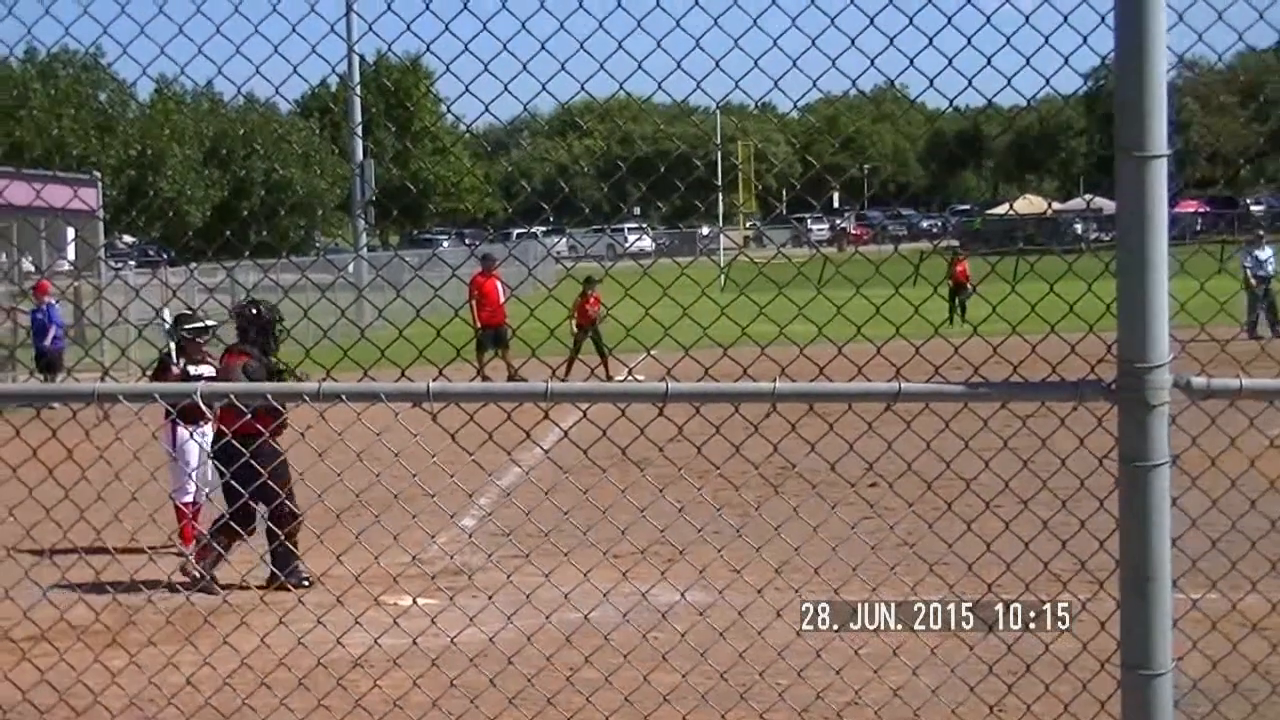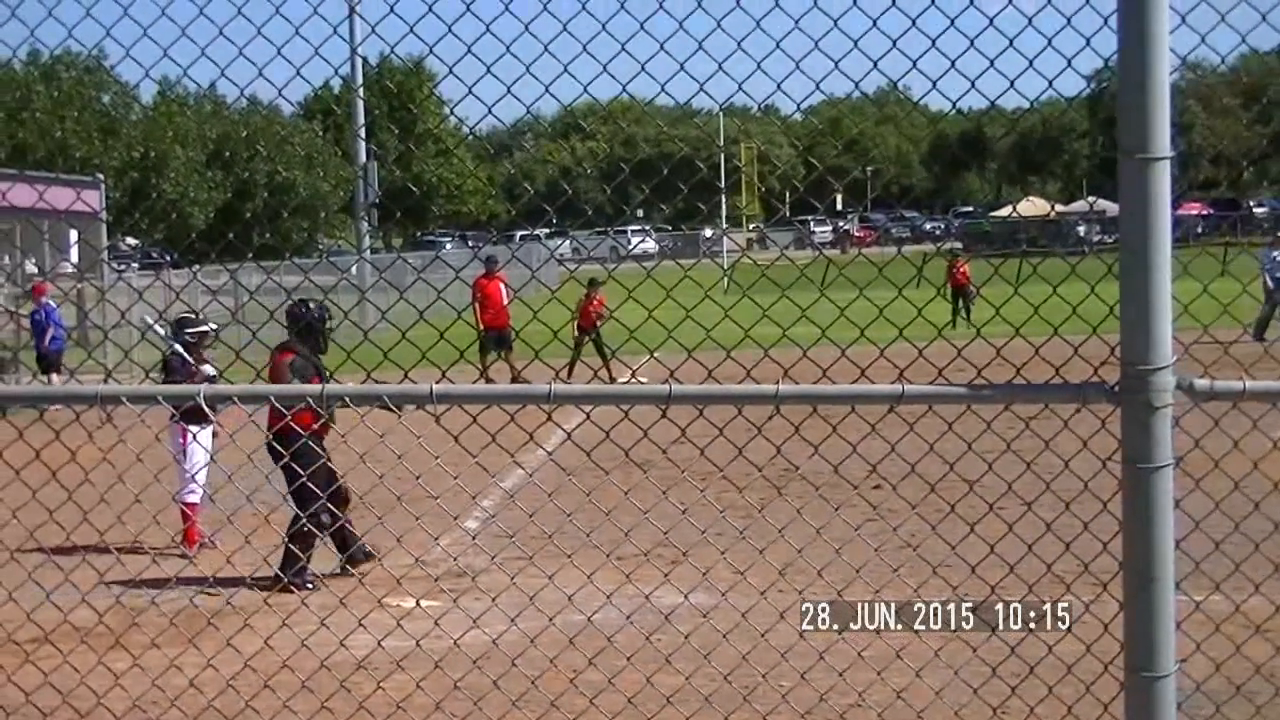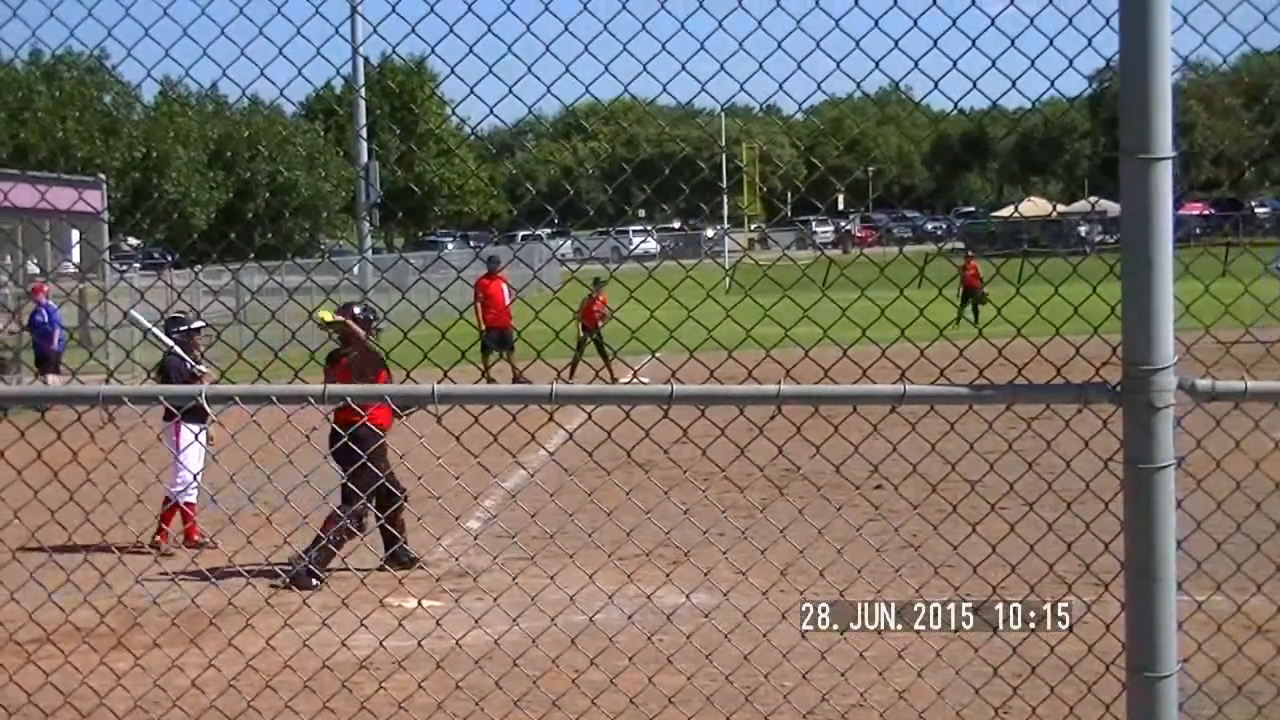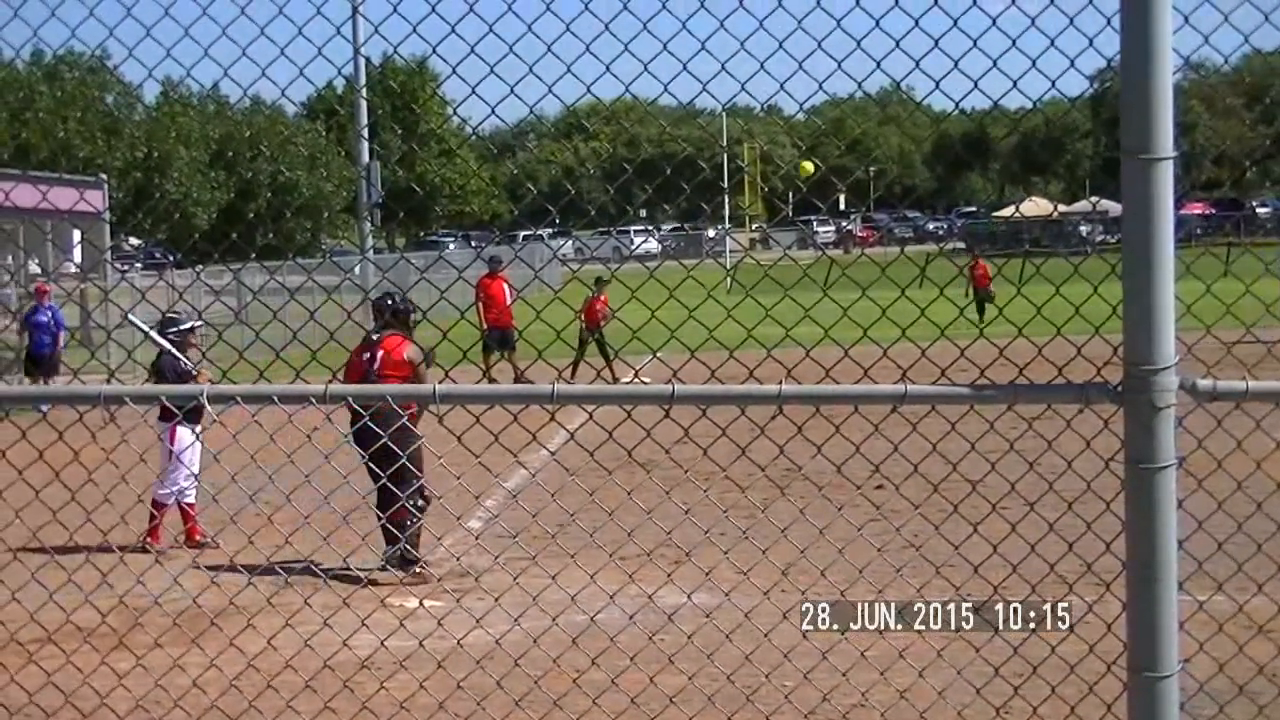
dt=0.4s
person 1, frame 1
left shoulder: (252, 358)
right shoulder: (241, 363)
right elbow: (238, 403)
left wrist: (279, 380)
left hip: (237, 444)
right hip: (251, 445)
left knee: (241, 511)
right knee: (284, 507)
left ankle: (204, 565)
right ankle: (286, 571)
person 1, frame 2
left shoulder: (307, 359)
right shoulder: (287, 360)
left hip: (308, 442)
right hip: (295, 442)
left knee: (334, 497)
right knee: (313, 508)
left ankle: (353, 552)
right ankle: (291, 574)
person 1, frame 3
left shoulder: (337, 363)
right shoulder: (362, 359)
right elbow: (369, 350)
right wrist: (346, 323)
left hip: (345, 435)
right hip: (365, 438)
left knee: (392, 494)
right knee: (353, 509)
left ankle: (397, 553)
right ankle: (309, 564)
person 1, frame 4
left shoulder: (360, 350)
right shoulder: (408, 349)
left hip: (363, 425)
right hip: (395, 423)
left knee: (387, 491)
right knee: (413, 492)
left ankle: (396, 553)
right ankle: (407, 553)
person 2, frame 1
left shoulder: (208, 359)
right shoulder: (171, 359)
left wrist: (216, 423)
right wrist: (169, 378)
left hip: (205, 426)
right hip: (181, 427)
left knee: (203, 482)
right knee: (184, 482)
left ankle: (193, 530)
right ankle: (186, 538)
person 2, frame 2
left shoulder: (201, 359)
right shoulder: (175, 361)
left wrist: (212, 422)
right wrist: (196, 379)
left hip: (204, 426)
right hip: (187, 427)
left knee: (199, 481)
right knee: (191, 481)
left ankle: (195, 532)
right ankle: (189, 540)
person 2, frame 3
left shoulder: (194, 359)
right shoulder: (172, 362)
left wrist: (207, 427)
right wrist: (200, 384)
left hip: (197, 426)
right hip: (180, 426)
left knee: (193, 482)
right knee: (181, 480)
left ankle: (192, 534)
right ankle: (160, 535)
person 2, frame 4
left shoulder: (184, 360)
right shoulder: (166, 361)
right wrist: (196, 383)
left hip: (191, 426)
right hip: (176, 427)
left knee: (188, 482)
right knee: (170, 482)
left ankle: (193, 534)
right ankle: (151, 536)
